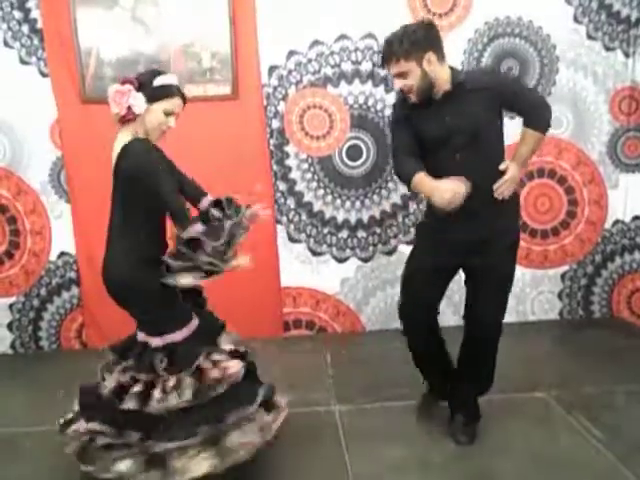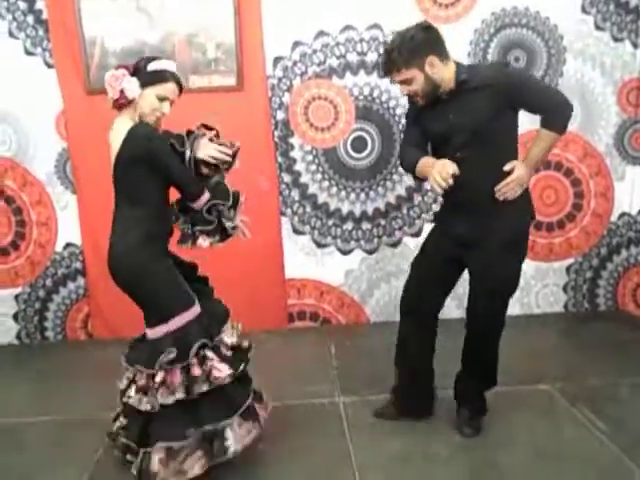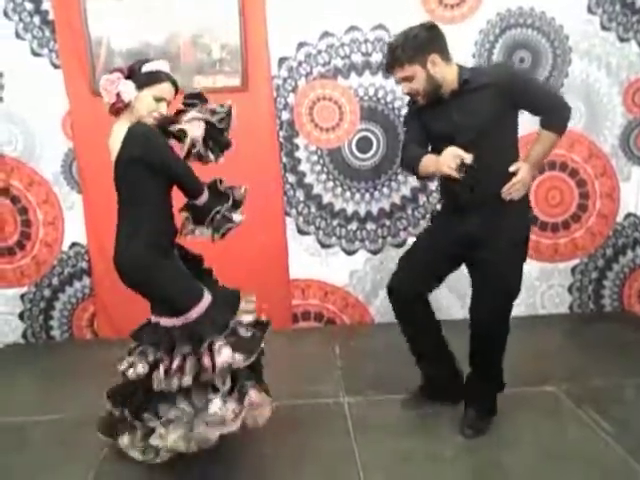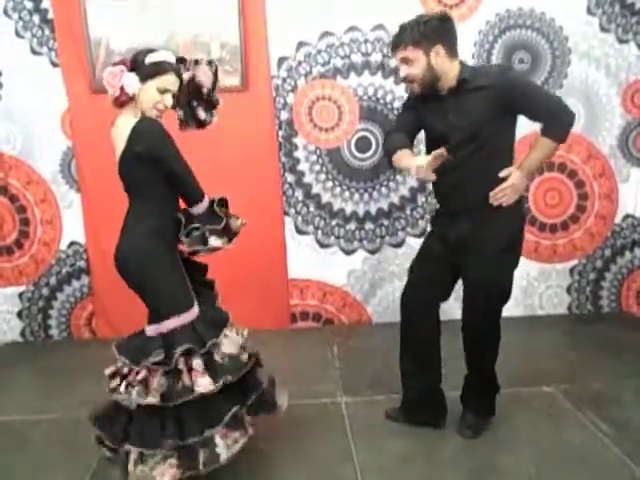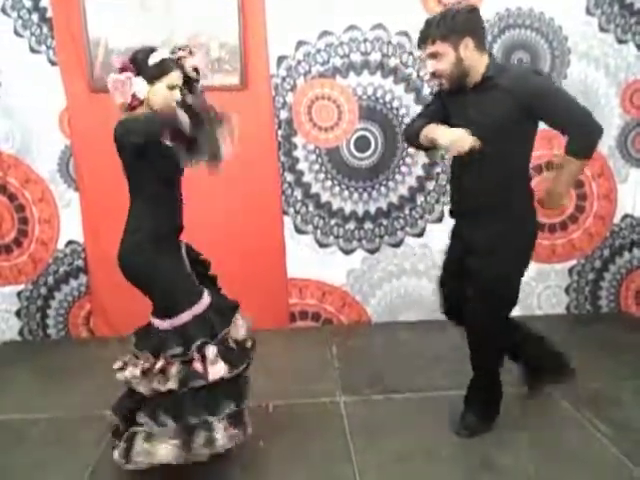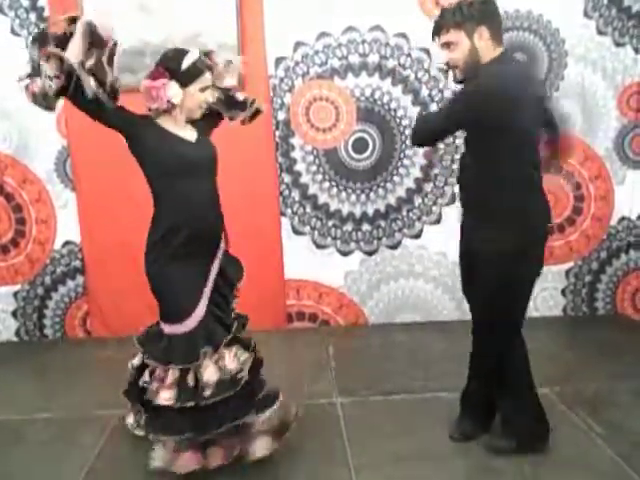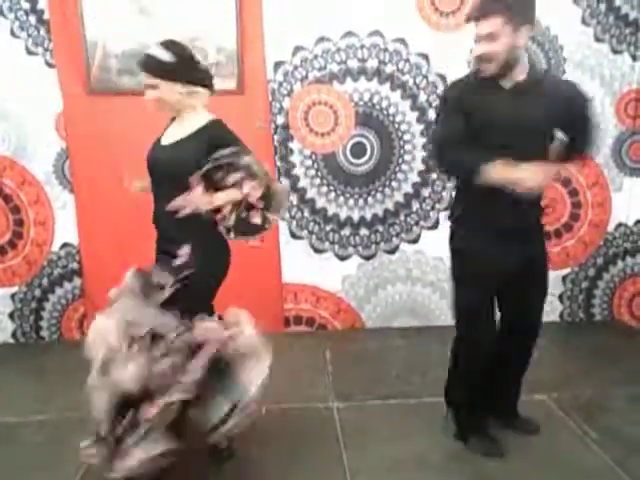
dt=0.5s
person 1, frame 1
left shoulder: (488, 85)
right shoulder: (406, 108)
left elbow: (539, 111)
right elbow: (404, 162)
left wrist: (517, 165)
right wrist: (432, 189)
left hip: (494, 227)
right hip: (440, 227)
left knee: (483, 323)
right knee: (414, 309)
left ankle: (465, 406)
right ankle: (440, 383)
person 1, frame 2
left shoulder: (497, 81)
right shoulder: (421, 106)
left elbow: (558, 108)
right elbow: (410, 153)
left wrist: (529, 166)
right wrist: (431, 166)
left hip: (502, 222)
right hip: (452, 219)
left knee: (484, 317)
right knee: (417, 301)
left ankle: (471, 401)
right ankle: (412, 397)
person 1, frame 3
left shoulder: (499, 82)
right shoulder: (421, 107)
left elbow: (557, 109)
right elbow: (410, 155)
left wrist: (531, 165)
right wrist: (438, 163)
left hip: (503, 220)
right hip: (453, 218)
left knee: (489, 316)
right knee: (404, 287)
left ankle: (480, 402)
right ankle: (442, 381)
person 1, frame 4
left shoulder: (498, 83)
right shoulder: (421, 99)
left elbow: (560, 116)
right elbow: (395, 138)
left wrist: (524, 173)
right wrist: (411, 162)
left hip: (494, 225)
right hip: (448, 223)
left knee: (479, 319)
right knee: (416, 302)
left ankle: (479, 405)
right ankle: (422, 404)
person 1, frame 5
left shoulder: (522, 85)
right shoulder: (452, 92)
left elbow: (585, 129)
right elbow: (413, 129)
left wrist: (556, 188)
right wrist: (439, 133)
left hip: (505, 230)
right hip: (469, 226)
left knee: (485, 320)
right knee: (457, 305)
left ankle: (482, 407)
right ankle: (540, 362)
person 1, frame 6
left shoulder: (491, 85)
right shoulder: (519, 79)
left elbow: (424, 132)
right elbow: (552, 131)
left hip: (511, 233)
right hip: (489, 228)
left knee: (498, 327)
right knee: (490, 322)
left ankle: (525, 428)
right ankle: (480, 410)
person 1, frame 7
left shoulder: (559, 94)
right shoulder: (461, 93)
left elbow: (581, 143)
right elbow: (448, 158)
left wrist: (546, 171)
right wrist: (511, 173)
left hip: (525, 235)
right hip: (476, 237)
left knee: (522, 327)
right knee: (475, 329)
left ankle: (499, 404)
right ankle: (467, 417)
person 2, frame 1
left shoulder: (139, 149)
right shoulder: (139, 152)
left elbow: (185, 189)
right elbow: (174, 209)
left wrist: (234, 214)
right wrist: (220, 250)
left hip: (136, 265)
right hip: (134, 270)
left knee: (159, 344)
right knee: (186, 342)
person 2, frame 2
left shoulder: (126, 131)
right shoulder: (143, 137)
left elbow: (170, 148)
right elbow: (188, 188)
left wrist: (196, 147)
right wrist: (226, 218)
left hip: (134, 252)
right hip: (141, 256)
left knee: (170, 334)
right knee: (188, 336)
left ankle: (148, 433)
right ankle: (182, 445)
person 2, frame 3
left shoulder: (127, 133)
right shoulder: (143, 137)
left elbow: (180, 117)
right elbow: (189, 183)
left wrist: (191, 123)
right wrist: (217, 208)
left hip: (141, 250)
right hip: (147, 256)
left knee: (178, 323)
right knee: (211, 318)
left ankle: (152, 421)
person 2, frame 4
left shoulder: (127, 126)
right shoulder: (148, 131)
left elbow: (183, 100)
right elbow: (186, 184)
left wrist: (194, 82)
right wrist: (210, 217)
left hip: (145, 247)
right hip: (148, 251)
left knee: (185, 326)
right knee: (184, 337)
person 2, frame 5
left shoulder: (149, 127)
right shoulder: (132, 129)
left elbow: (175, 123)
right elbow: (174, 123)
left wrist: (184, 67)
right wrist: (198, 120)
left hip: (161, 245)
right hip: (147, 251)
left knee: (178, 330)
right knee: (204, 322)
right ankle: (188, 430)
person 2, frame 6
left shoulder: (200, 126)
right shoulder: (141, 129)
left elbow: (234, 107)
right elbow: (84, 97)
left wrist: (222, 79)
right wrist: (80, 41)
left hip: (213, 248)
right hip: (170, 255)
left knee: (215, 333)
right knee: (190, 340)
right ankle: (192, 437)
person 2, frame 7
left shoulder: (214, 133)
right shoulder: (171, 127)
left wrist: (220, 200)
right wrist: (155, 187)
left hip: (199, 249)
right hip: (174, 249)
